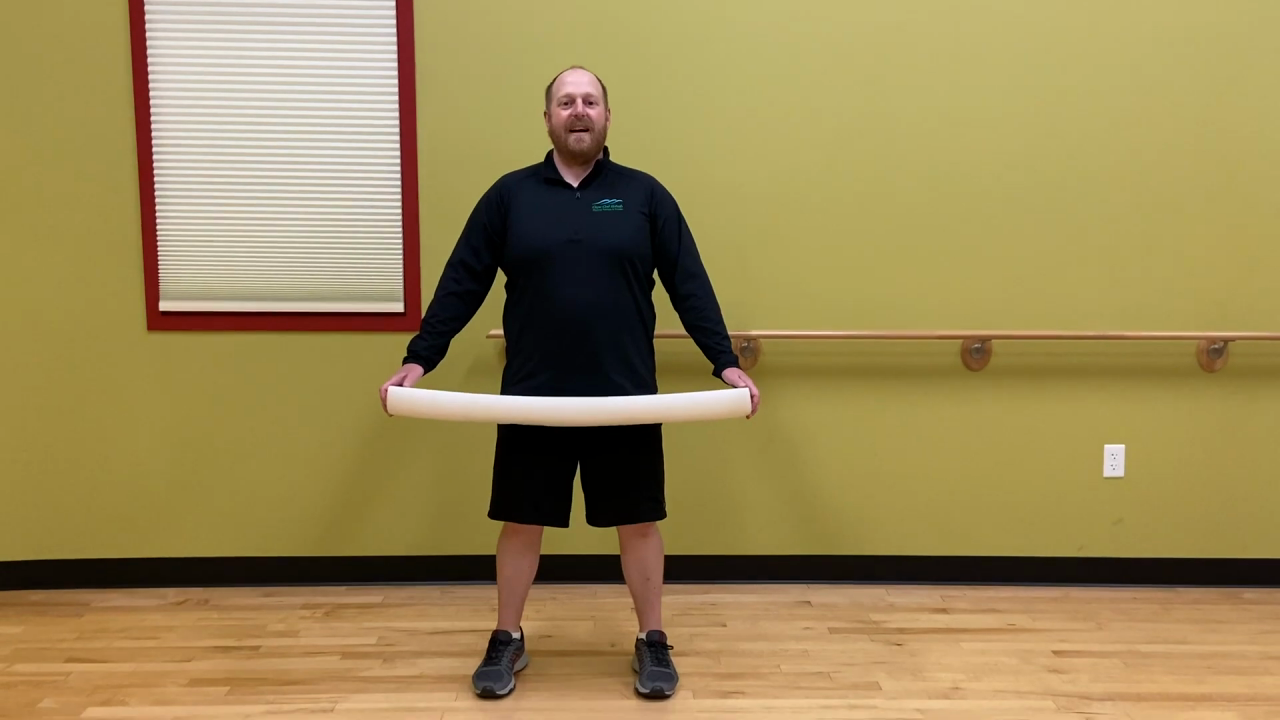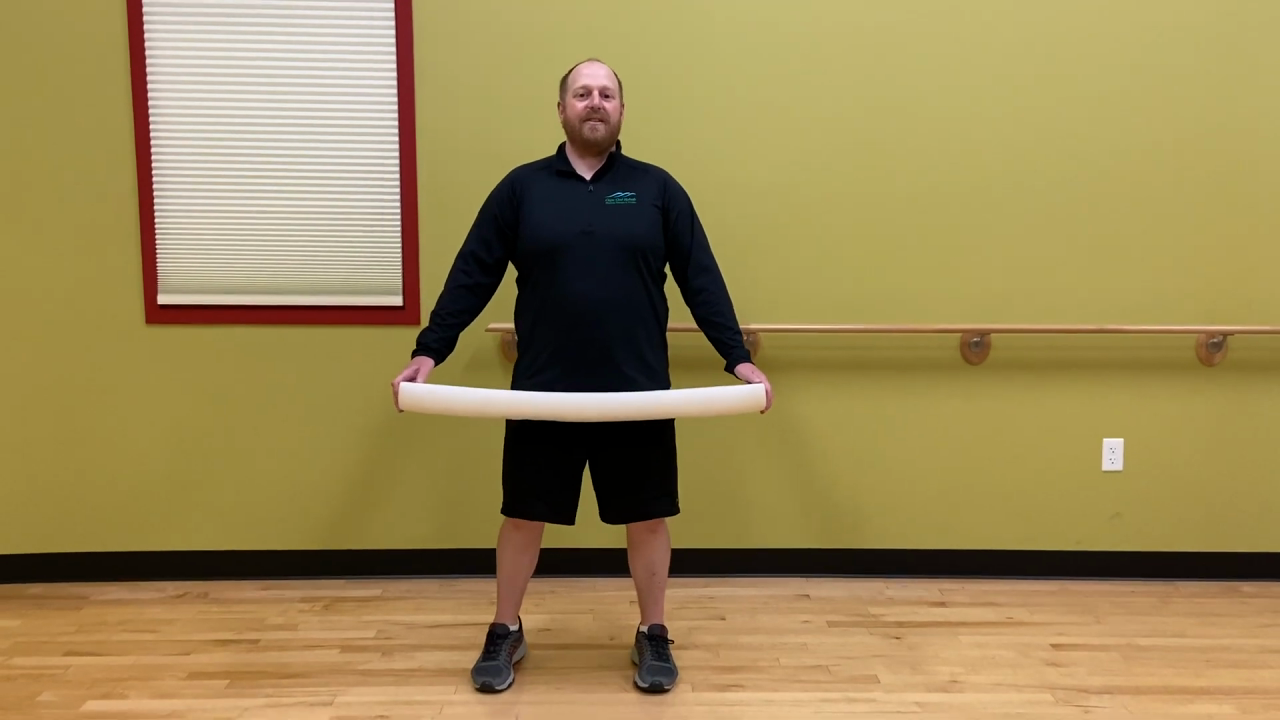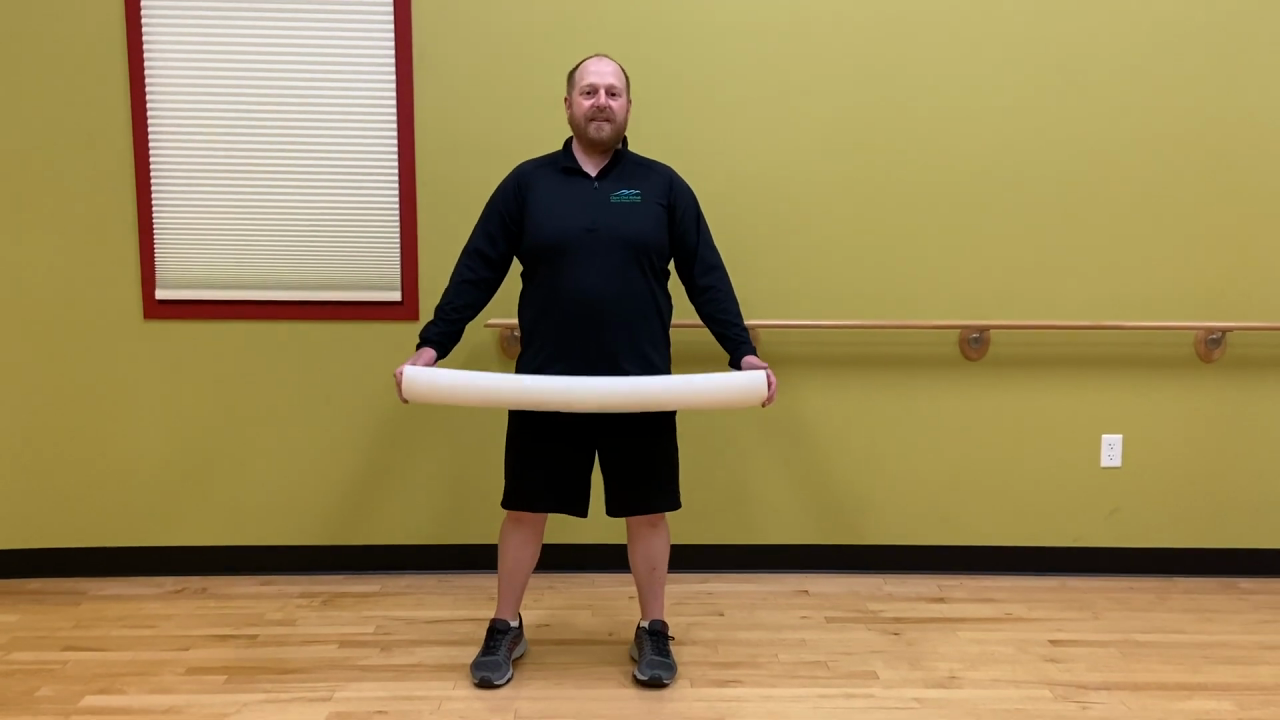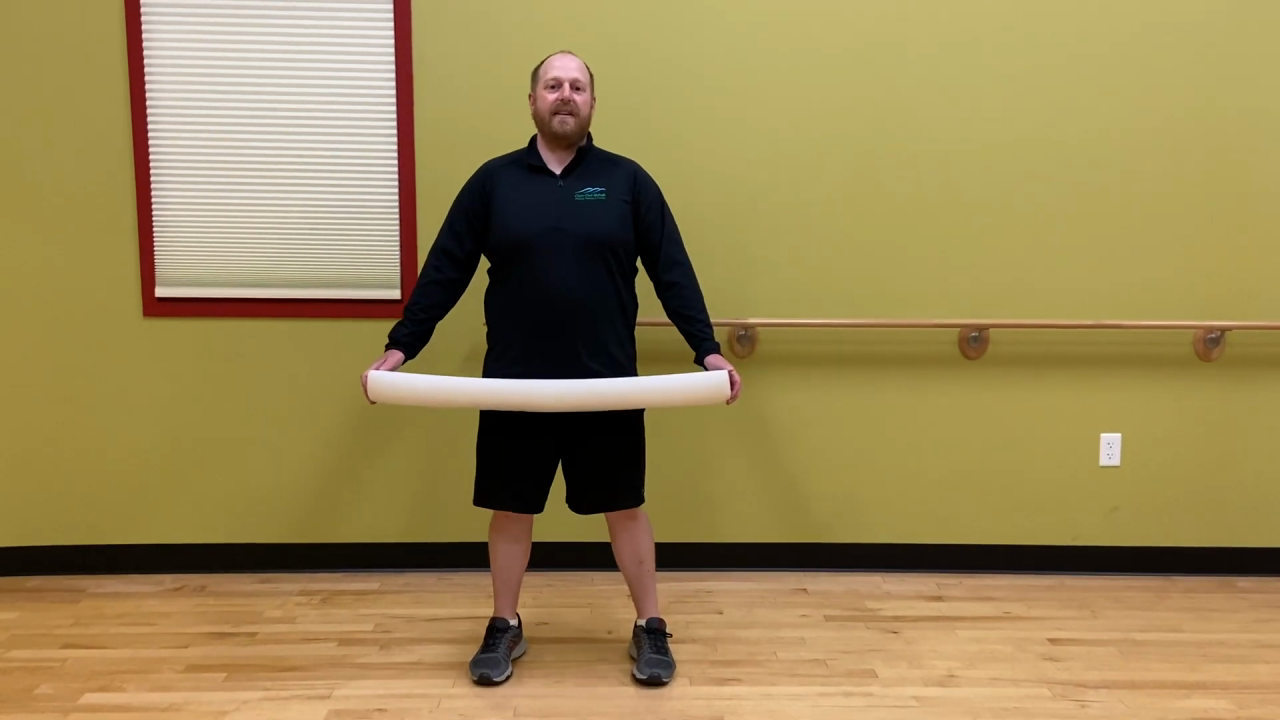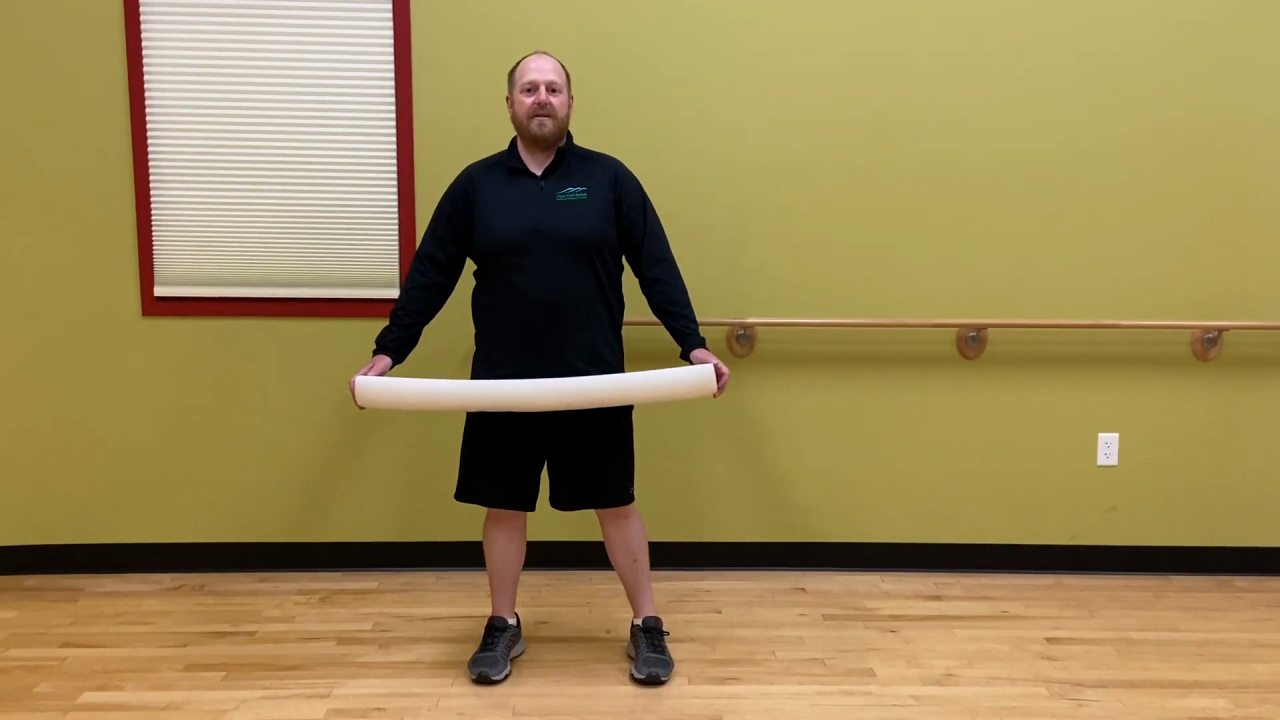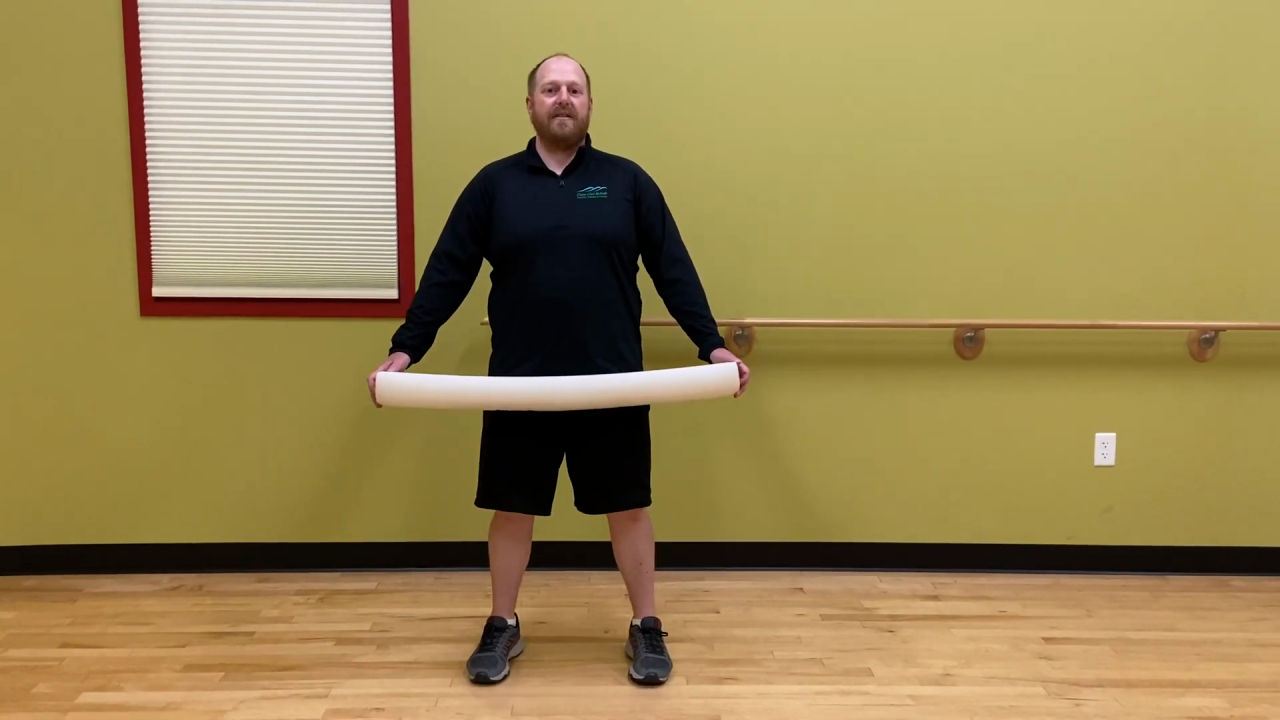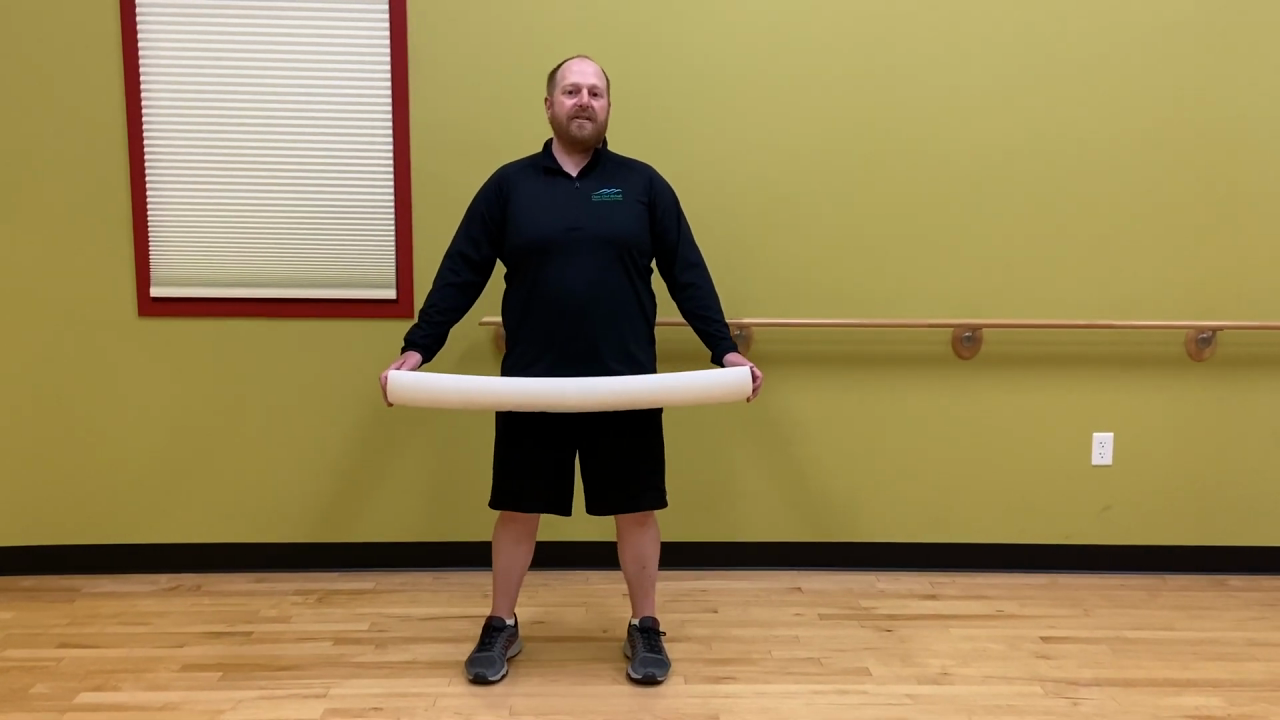
dt=0.5s
person 1, frame 1
left shoulder: (645, 195)
right shoulder: (510, 195)
left elbow: (689, 285)
right elbow: (461, 284)
left wrist: (726, 362)
right wrist: (418, 359)
left hip: (626, 399)
right hip: (532, 400)
left knee: (638, 523)
right knee: (521, 523)
left ankle: (652, 643)
right ankle: (507, 640)
person 1, frame 2
left shoulder: (657, 189)
right shoulder: (521, 188)
left elbow: (701, 280)
right elbow: (471, 277)
left wrist: (737, 358)
right wrist: (428, 350)
left hip: (638, 394)
right hip: (542, 394)
left knee: (646, 520)
right knee: (523, 518)
left ankle: (652, 635)
right ankle: (505, 633)
person 1, frame 3
left shoulder: (662, 185)
right shoulder: (527, 183)
left elbow: (706, 277)
right elbow: (477, 270)
left wrist: (742, 352)
right wrist: (432, 344)
left knee: (646, 513)
right knee: (525, 511)
left ankle: (652, 631)
right ankle: (504, 628)
person 1, frame 4
left shoulder: (627, 181)
right shoulder: (493, 181)
left elbow: (672, 272)
right elbow: (445, 271)
left wrist: (707, 350)
right wrist: (401, 345)
left hip: (607, 385)
right hip: (514, 386)
left knee: (625, 509)
right knee: (511, 509)
left ankle: (650, 628)
right ankle: (504, 627)
person 1, frame 5
left shoulder: (609, 178)
right shoulder: (475, 184)
left elbow: (656, 268)
right elbow: (430, 275)
left wrist: (692, 344)
right wrist: (388, 350)
left hip: (595, 384)
right hip: (503, 385)
left knee: (616, 504)
right knee: (503, 507)
left ankle: (647, 626)
right ankle: (503, 626)
person 1, frame 6
left shoulder: (627, 181)
right shoulder: (493, 184)
left elbow: (673, 270)
right elbow: (447, 273)
left wrist: (711, 344)
right wrist: (405, 347)
left hip: (613, 384)
right hip: (520, 385)
left knee: (628, 508)
right knee: (511, 510)
left ankle: (646, 627)
right ankle: (502, 626)
person 1, frame 7
left shoulder: (642, 184)
right shoulder: (509, 185)
left elbow: (687, 274)
right elbow: (460, 274)
left wrist: (724, 349)
right wrist: (417, 347)
left hip: (626, 386)
right hip: (532, 387)
left knee: (635, 510)
right knee: (517, 510)
left ankle: (644, 628)
right ankle: (501, 626)
